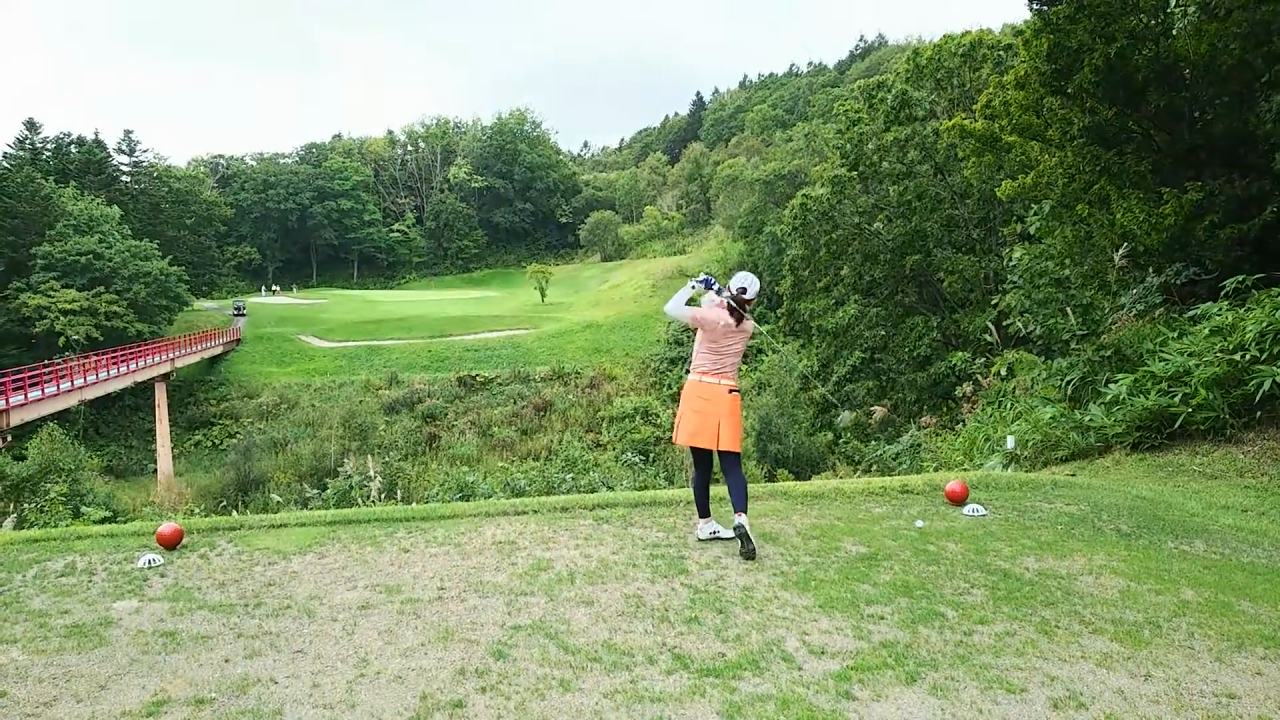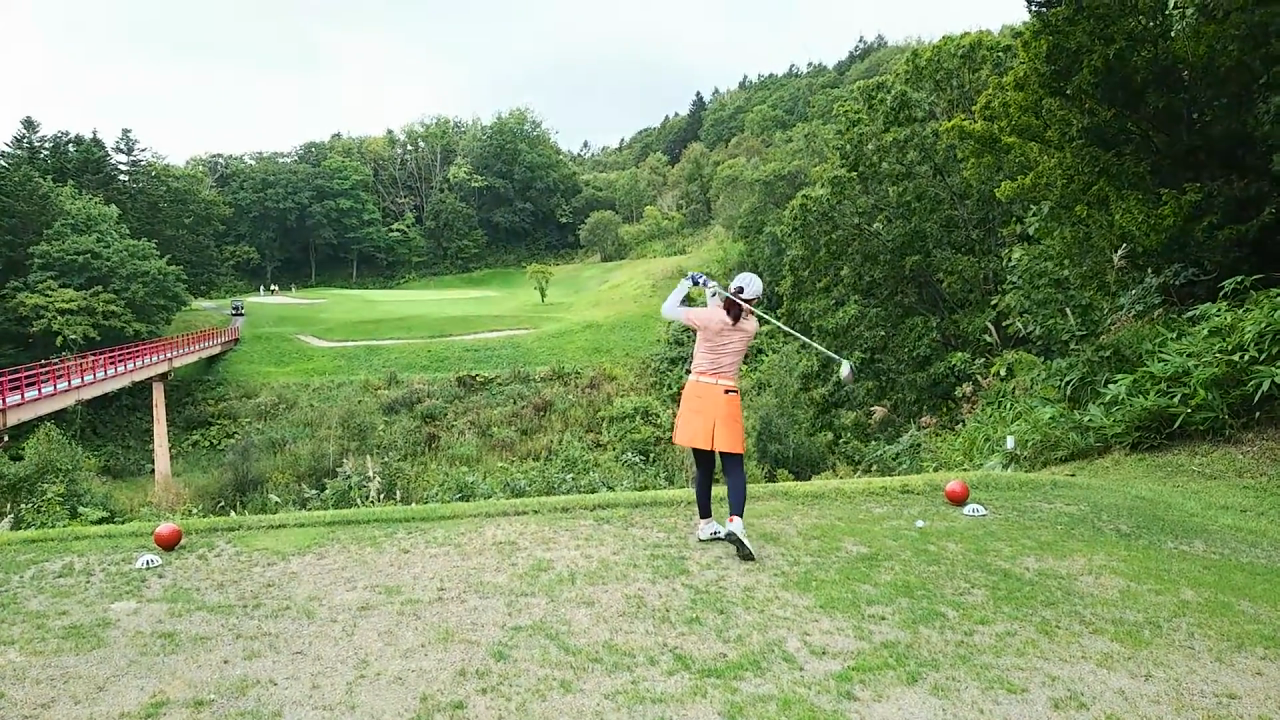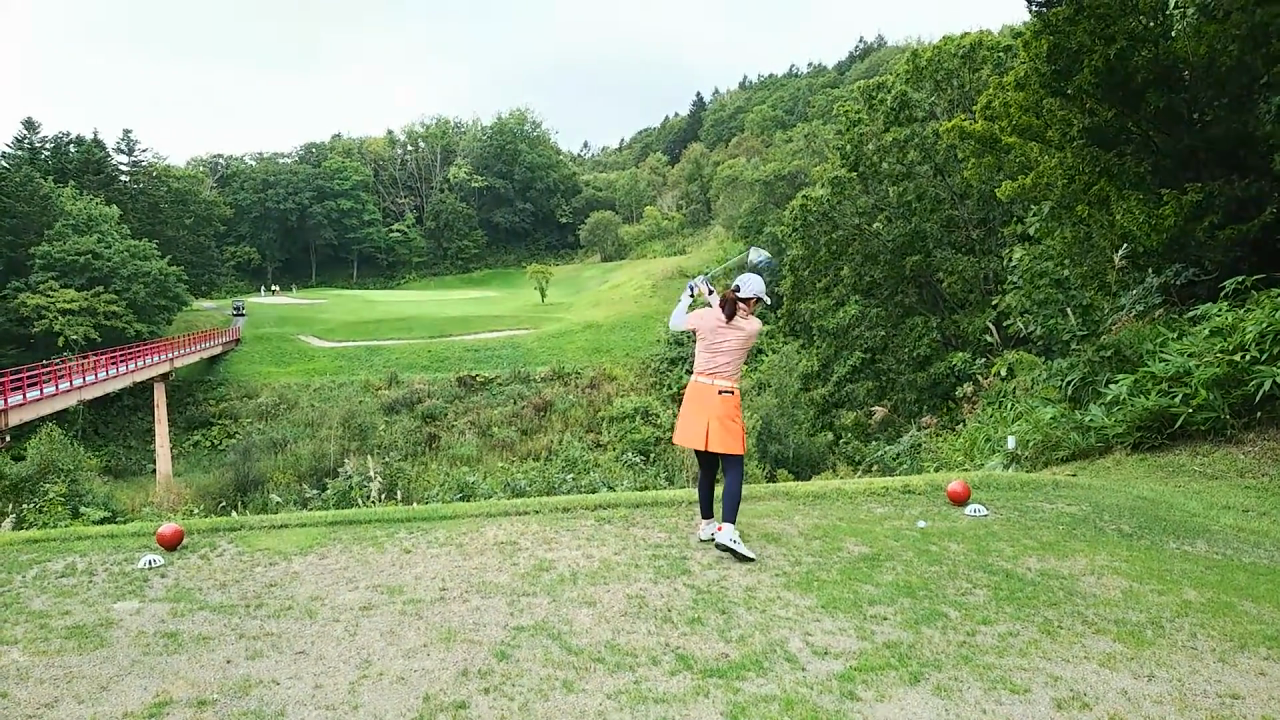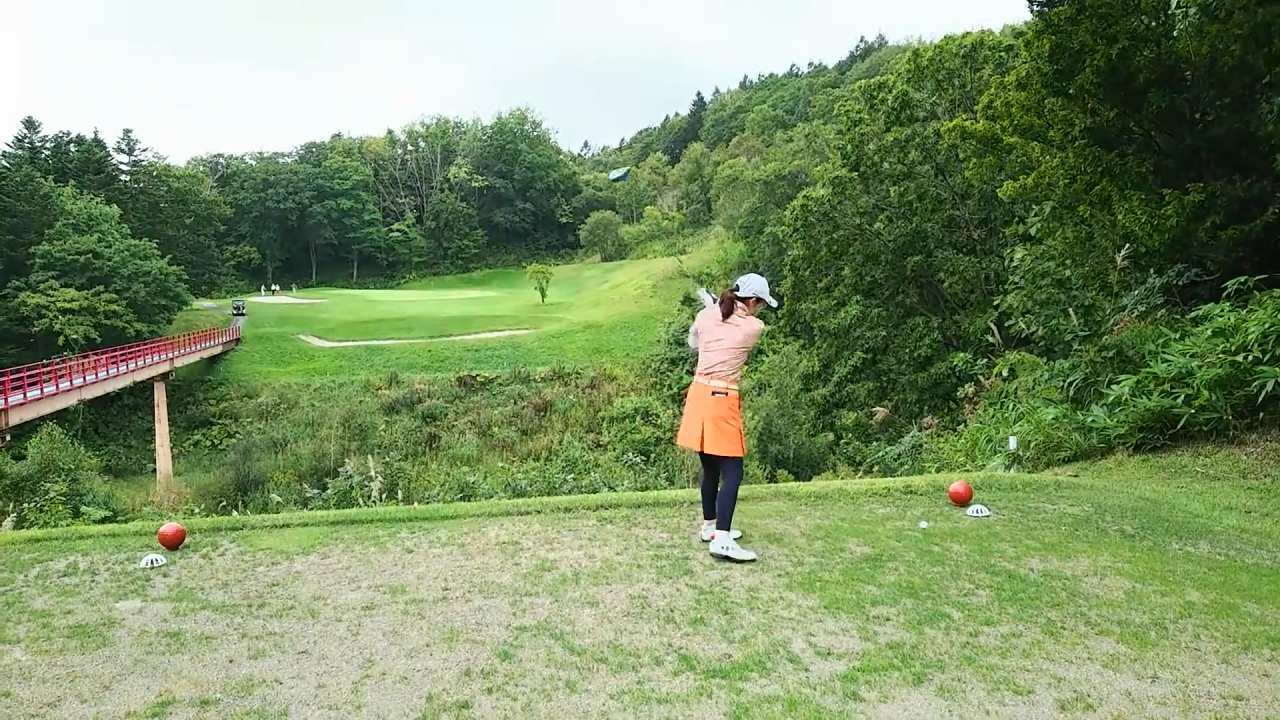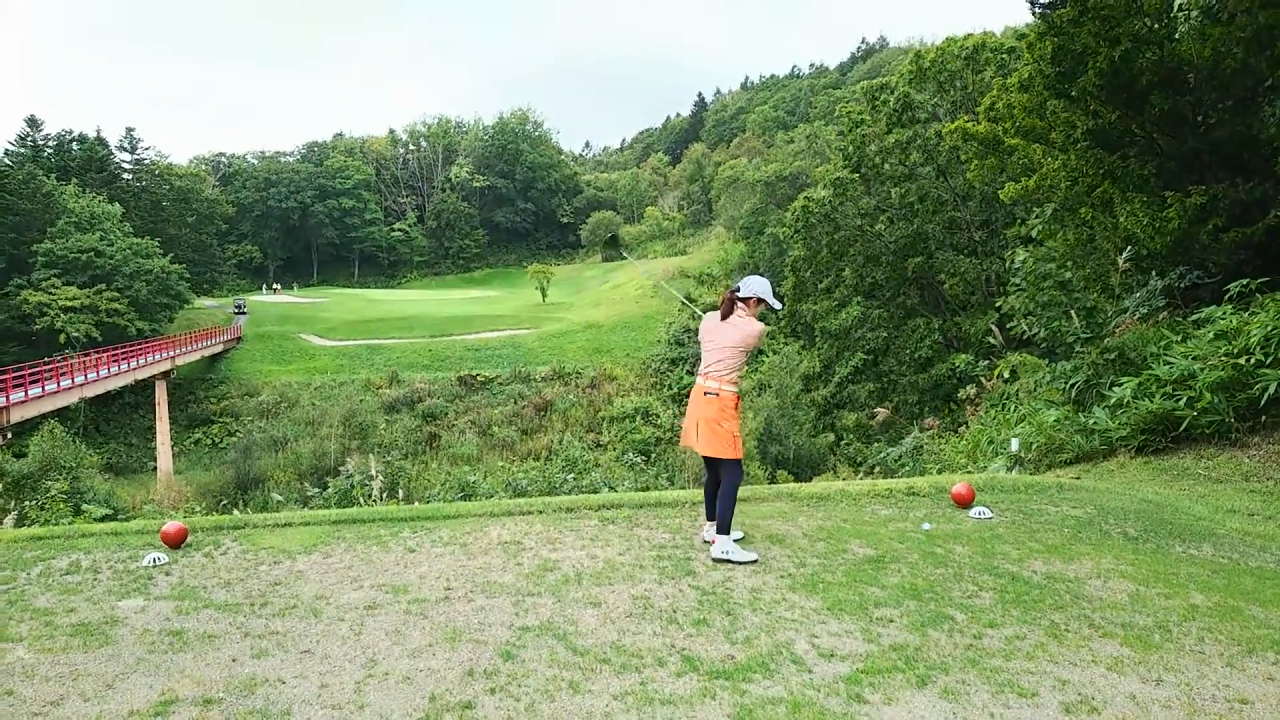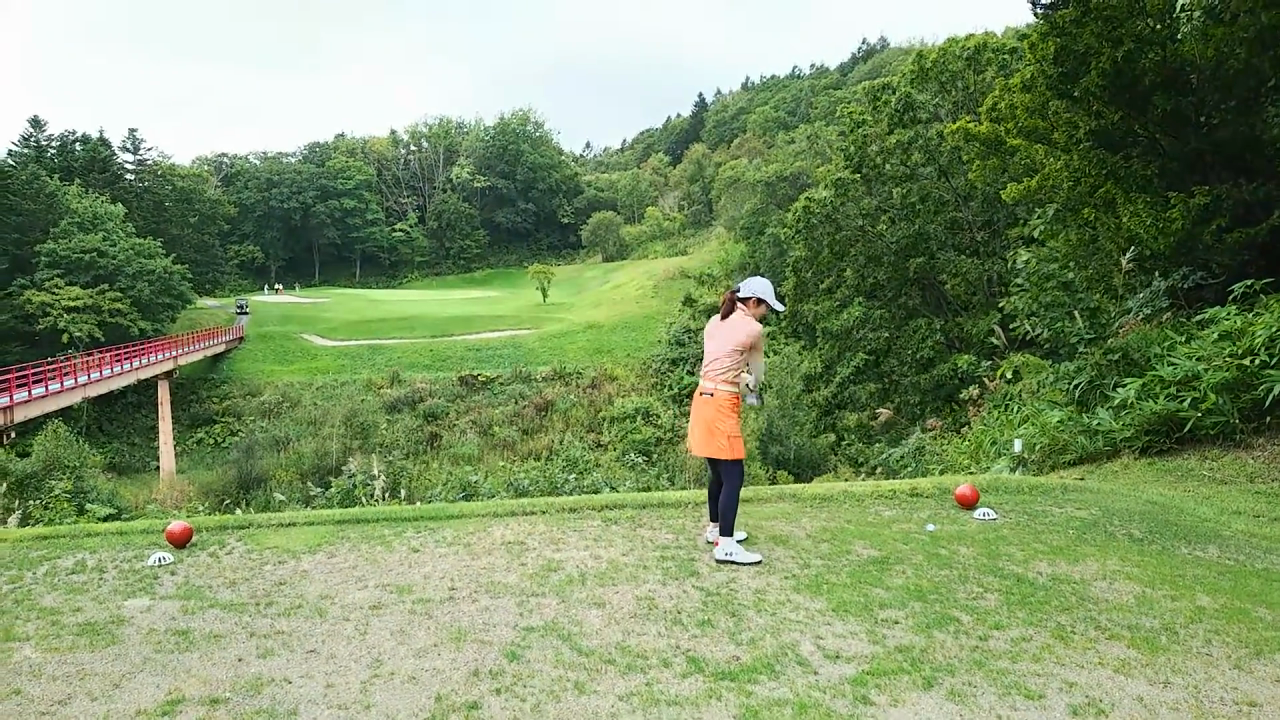
dt=0.1s
person 1, frame 1
left shoulder: (712, 316)
right shoulder: (747, 325)
left elbow: (670, 309)
left wrist: (694, 284)
right wrist: (713, 293)
left hip: (698, 393)
right hip: (726, 397)
left knee: (702, 466)
right knee: (732, 466)
left ankle: (705, 525)
right ankle: (740, 519)
person 1, frame 2
left shoulder: (707, 315)
right shoulder: (751, 326)
left elbow: (667, 312)
left wrist: (686, 283)
right wrist: (710, 291)
left hip: (697, 394)
right hip: (726, 398)
left knee: (704, 466)
right knee: (734, 467)
left ankle: (706, 524)
right ankle: (735, 525)
person 1, frame 3
left shoulder: (705, 317)
right shoulder: (753, 327)
left elbow: (674, 324)
left wrist: (690, 293)
right wrist: (710, 294)
left hip: (698, 394)
right hip: (724, 399)
left knee: (707, 467)
right knee: (733, 469)
left ankle: (707, 525)
right ankle: (726, 531)
person 1, frame 4
left shoulder: (705, 317)
right shoulder: (755, 327)
left elbow: (693, 343)
right wrist: (716, 305)
left hip: (698, 395)
right hip: (723, 400)
left knee: (711, 468)
right knee: (732, 471)
left ankle: (710, 526)
right ankle: (721, 540)
person 1, frame 5
left shoulder: (709, 320)
right shoulder: (755, 329)
left hip: (701, 396)
right hip: (721, 402)
left knee: (714, 470)
right knee: (732, 474)
left ankle: (712, 527)
right ankle: (721, 544)
person 1, frame 6
left shoulder: (716, 323)
right shoulder: (752, 328)
right elbow: (756, 368)
left wrist: (742, 381)
right wrist: (751, 383)
left hip: (707, 398)
right hip: (721, 403)
left knee: (720, 472)
right knee: (734, 475)
left ankle: (715, 528)
right ankle: (725, 545)
